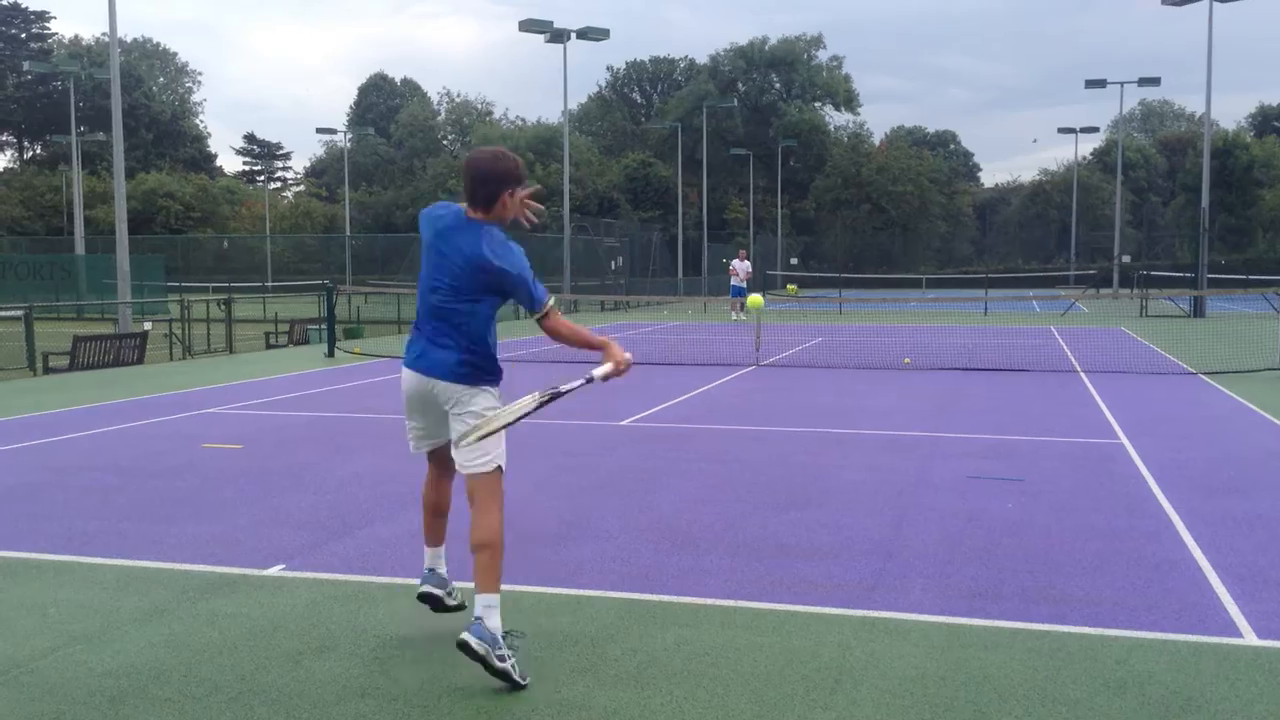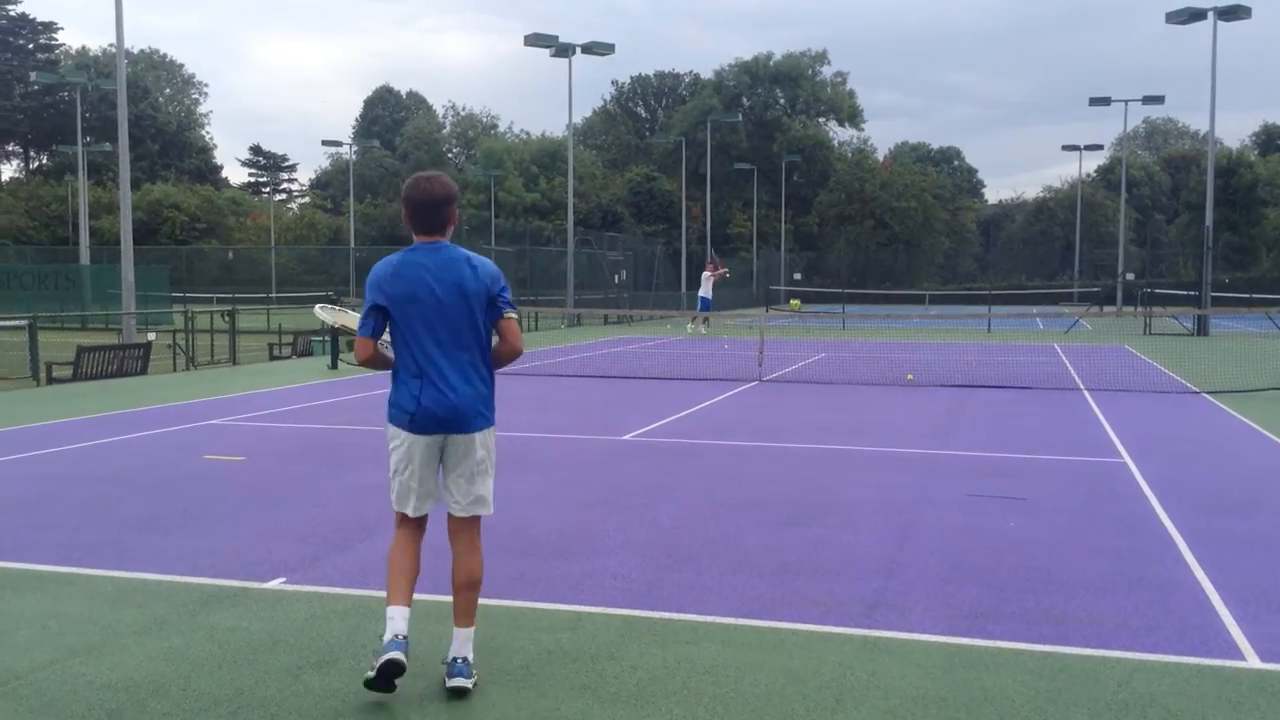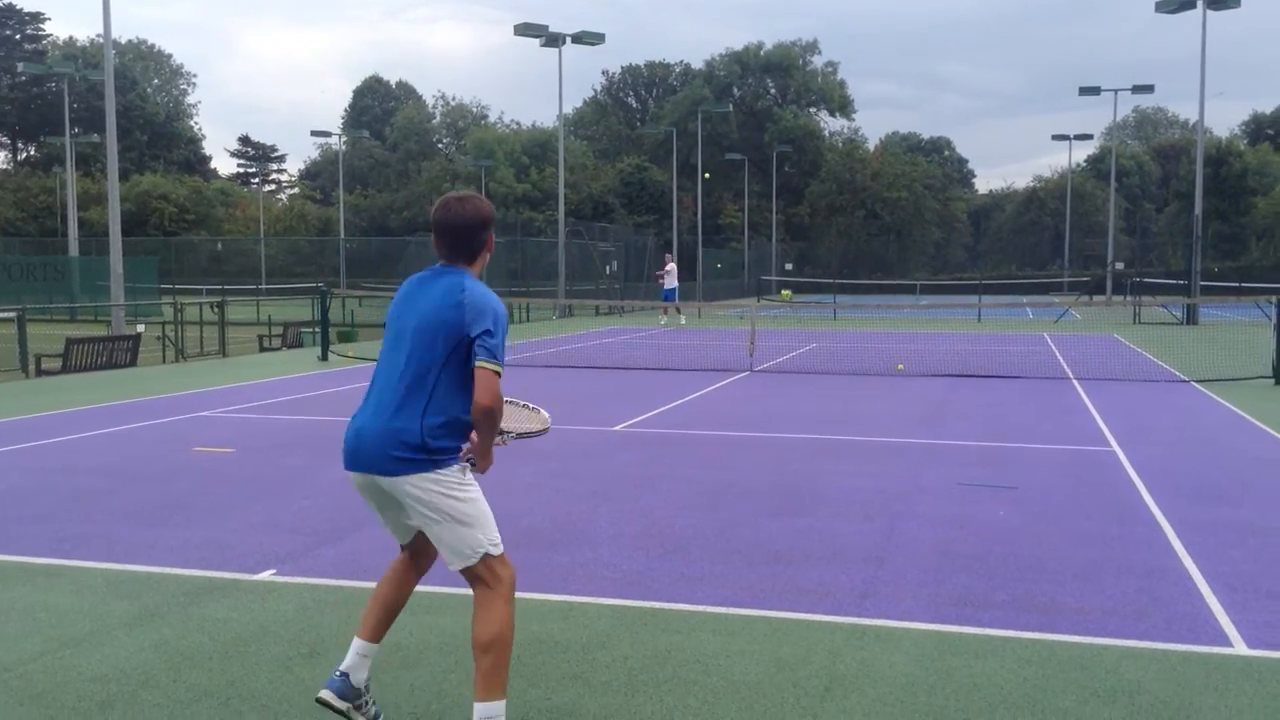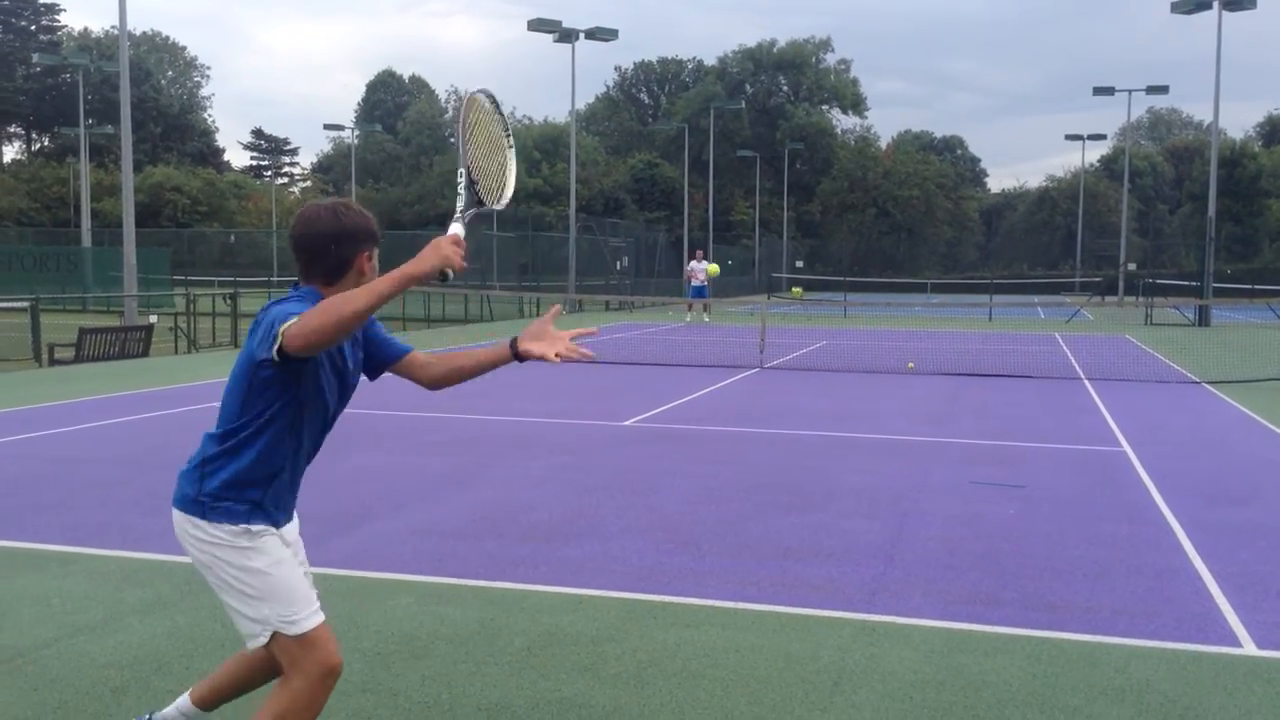
dt=1s
person 1, frame 1
left shoulder: (438, 218)
right shoulder: (503, 257)
right elbow: (553, 325)
left wrist: (502, 205)
right wrist: (607, 346)
left hip: (417, 371)
right hip: (466, 380)
left knee: (441, 467)
right knee: (486, 500)
left ankle: (434, 575)
right ankle: (486, 627)
person 1, frame 2
left shoulder: (385, 274)
right shoulder: (484, 271)
left elbow: (365, 354)
right elbow: (513, 346)
left hip: (412, 418)
right hip: (471, 416)
left knee: (408, 529)
right knee: (466, 533)
left ankle: (395, 639)
right ankle: (460, 657)
person 1, frame 3
left shoulder: (408, 291)
right shoulder: (483, 304)
right elbow: (486, 400)
left wrist: (453, 425)
right wrist: (484, 446)
left hip: (364, 449)
right hip: (422, 458)
left knee: (419, 551)
right knee: (495, 582)
person 1, frame 4
left shoulder: (352, 326)
right shoulder: (286, 318)
left elbow: (429, 371)
right elbow: (305, 339)
left wrist: (518, 348)
right wrist: (409, 272)
left hip: (266, 509)
right hip: (224, 516)
left knee: (293, 648)
right knee: (318, 662)
